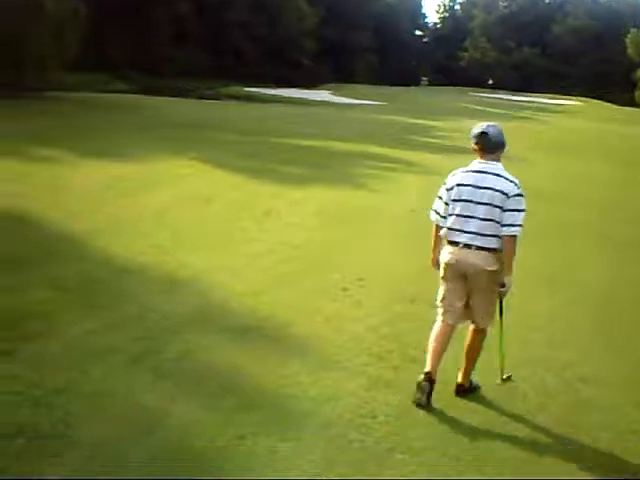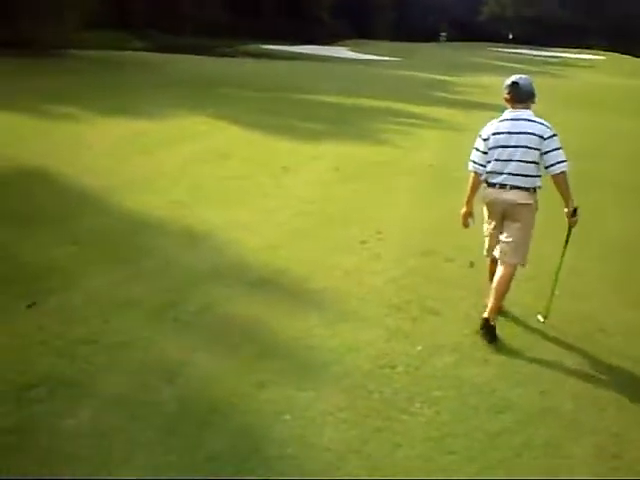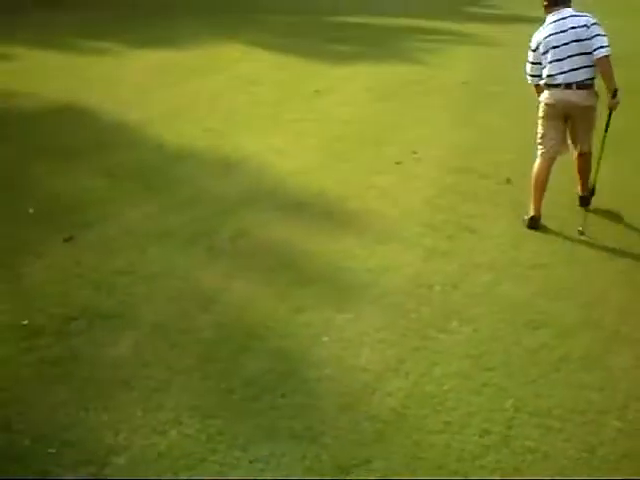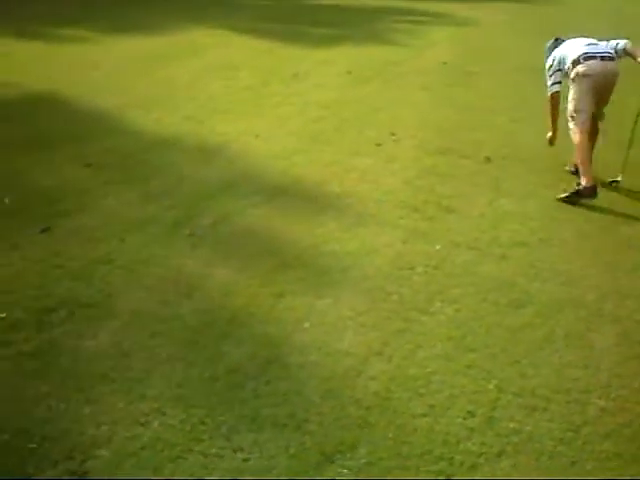
dt=0.5s
person 1, frame 1
left shoulder: (455, 178)
right shoulder: (510, 186)
left elbow: (439, 222)
right elbow: (509, 236)
left wrist: (436, 253)
right wrist: (506, 275)
left hip: (453, 254)
right hip: (487, 260)
left knee: (445, 319)
right knee: (479, 323)
left ankle: (428, 376)
right ankle: (464, 381)
person 1, frame 2
left shoulder: (491, 128)
right shoulder: (543, 129)
left elbow: (476, 171)
right elbow: (558, 171)
left wrist: (468, 204)
right wrist: (570, 205)
left hip: (493, 195)
right hip: (523, 199)
left knee: (495, 255)
right knee: (509, 262)
left ankle: (493, 305)
right ankle: (488, 318)
person 1, frame 3
left shoulder: (540, 34)
right shoulder: (588, 22)
left elbow: (535, 79)
right elbow: (602, 57)
left wrist: (543, 101)
right wrist: (613, 91)
left hip: (553, 96)
right hip: (583, 95)
left knee: (545, 155)
right knee: (583, 147)
left ankle: (534, 213)
right ankle: (584, 193)
person 1, frame 4
left shoulder: (554, 57)
right shoulder: (594, 43)
left elbow: (554, 97)
right elbow: (624, 45)
left wrist: (553, 131)
left hip: (584, 70)
right hip: (610, 67)
left knee: (579, 127)
right knee: (593, 119)
left ankle: (587, 184)
right ankle: (581, 166)
